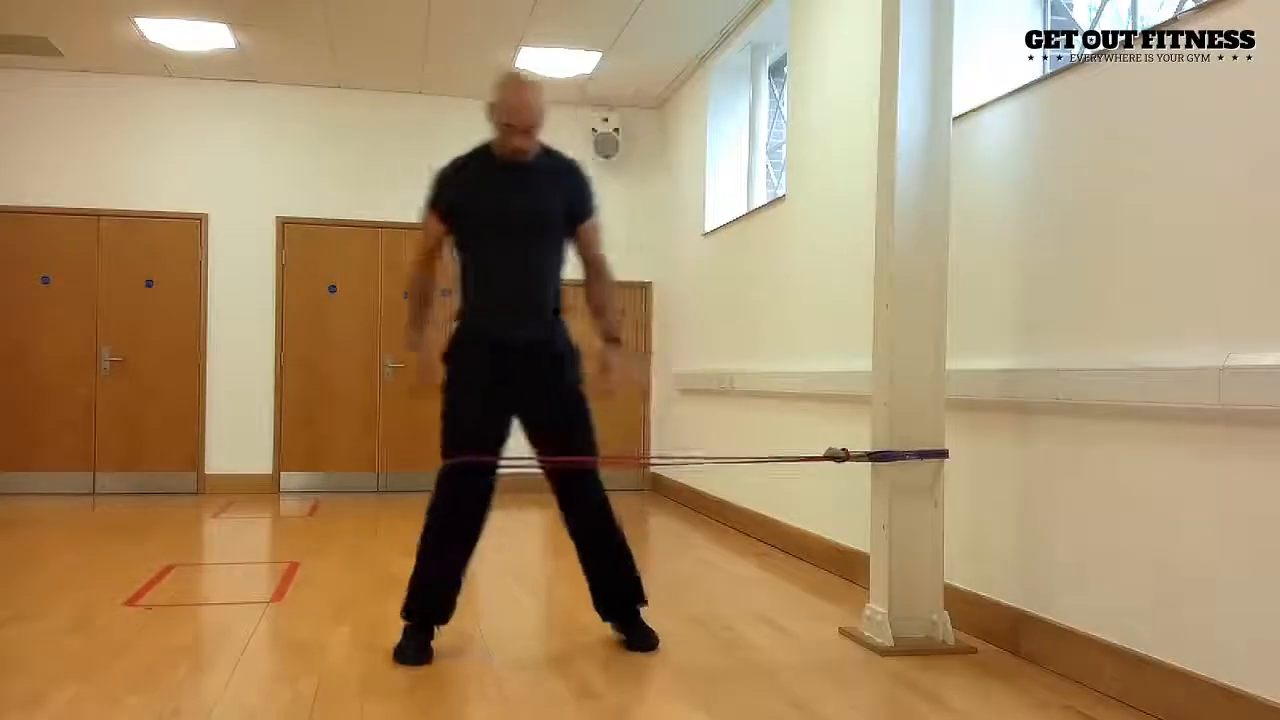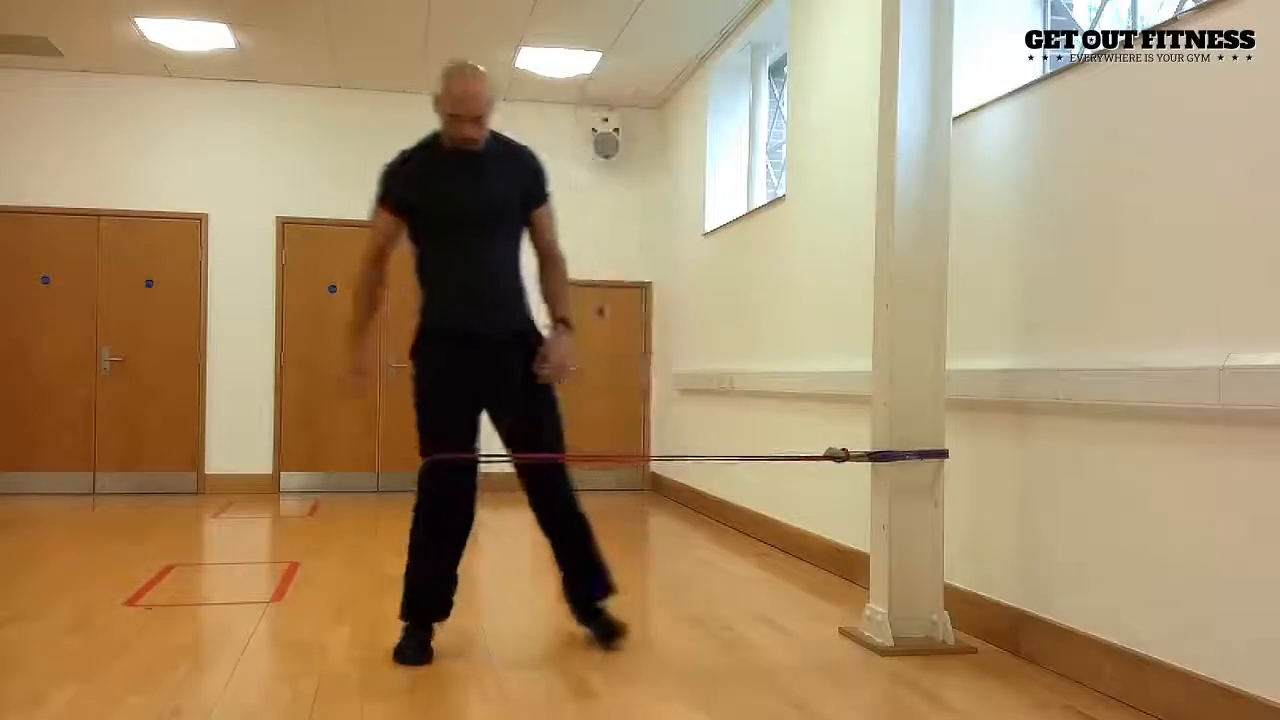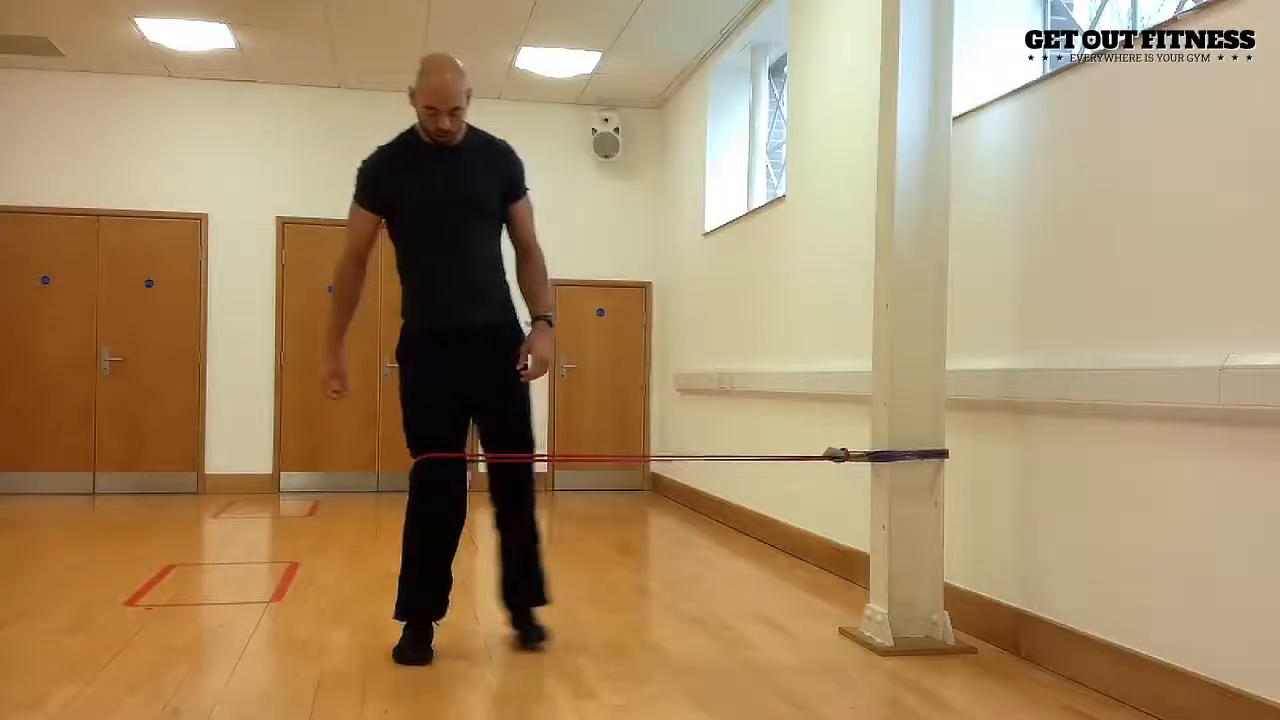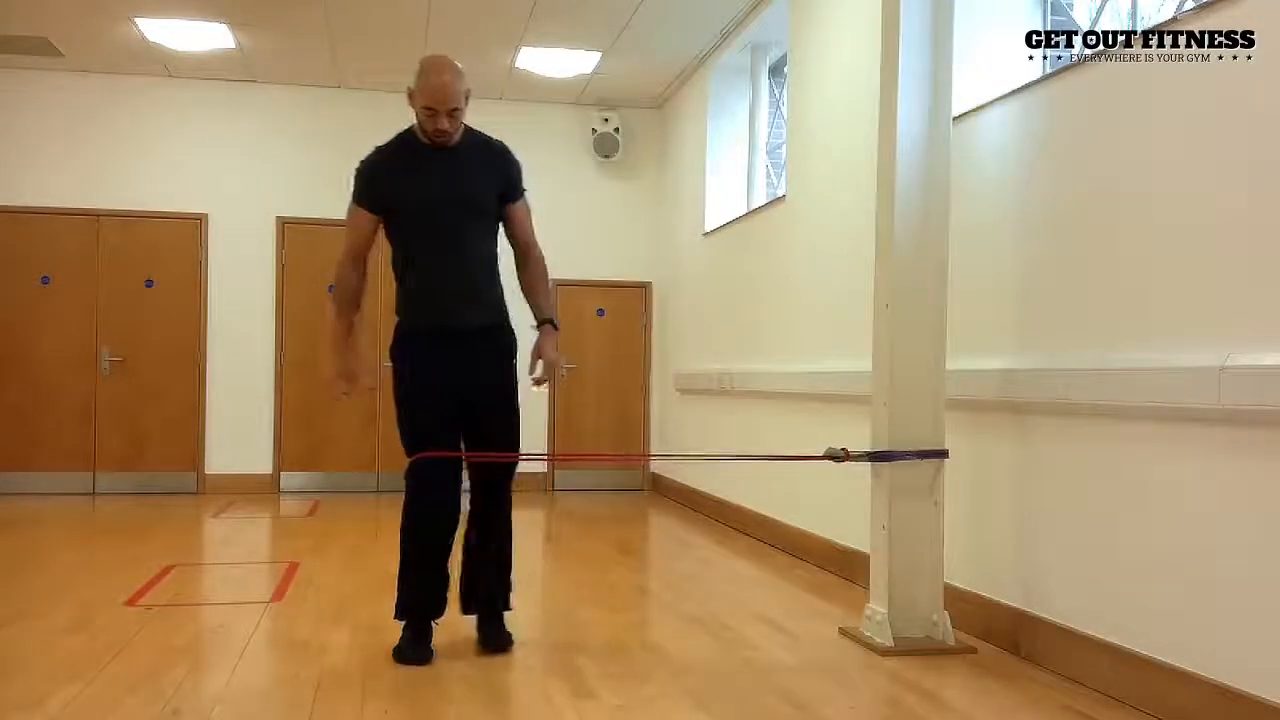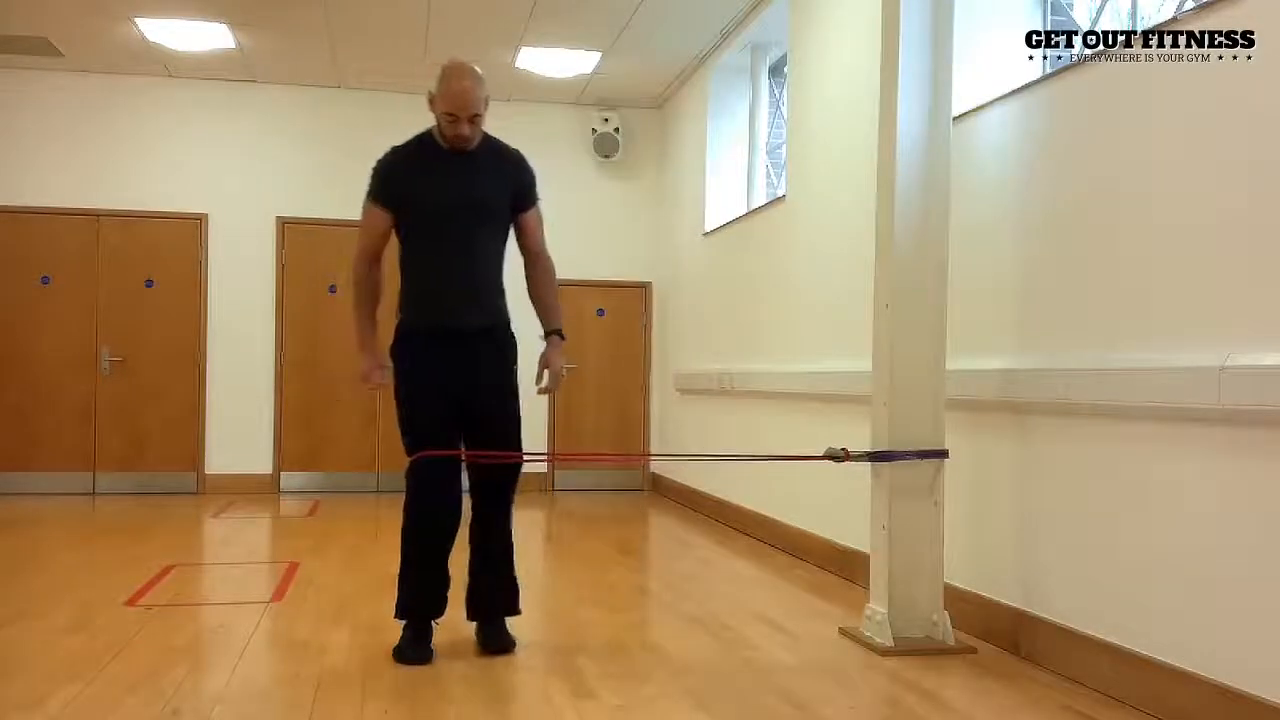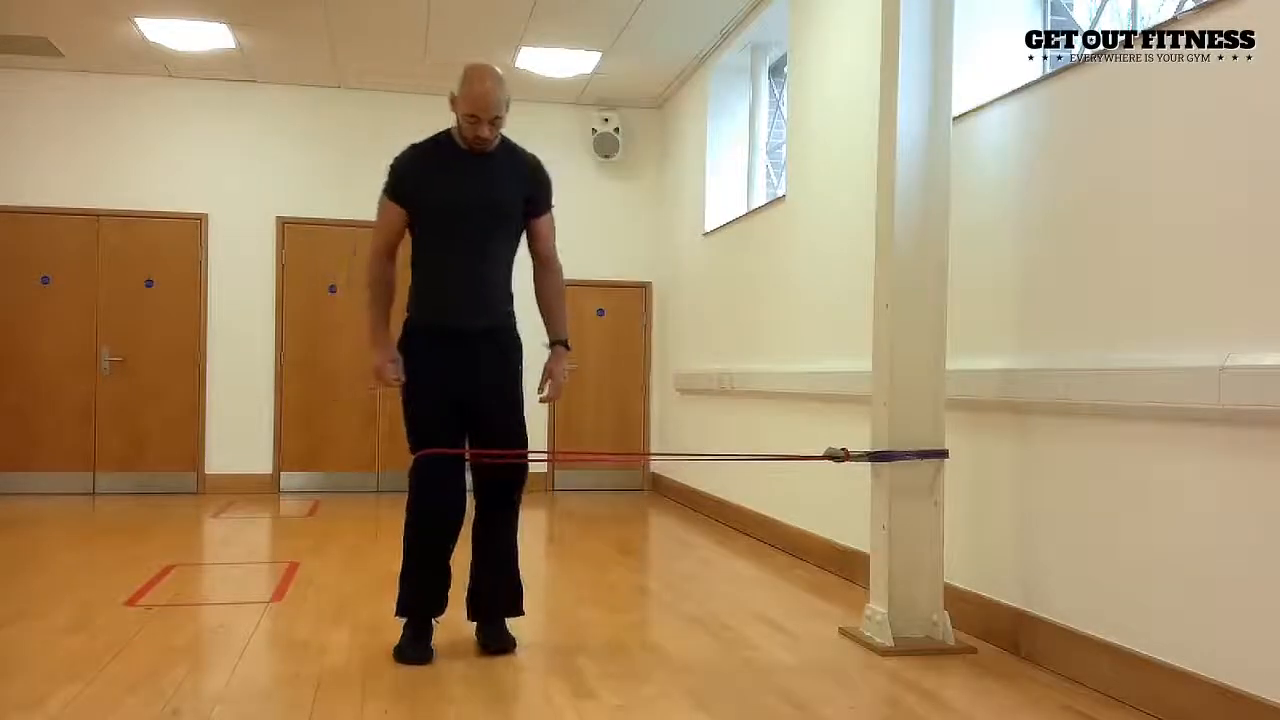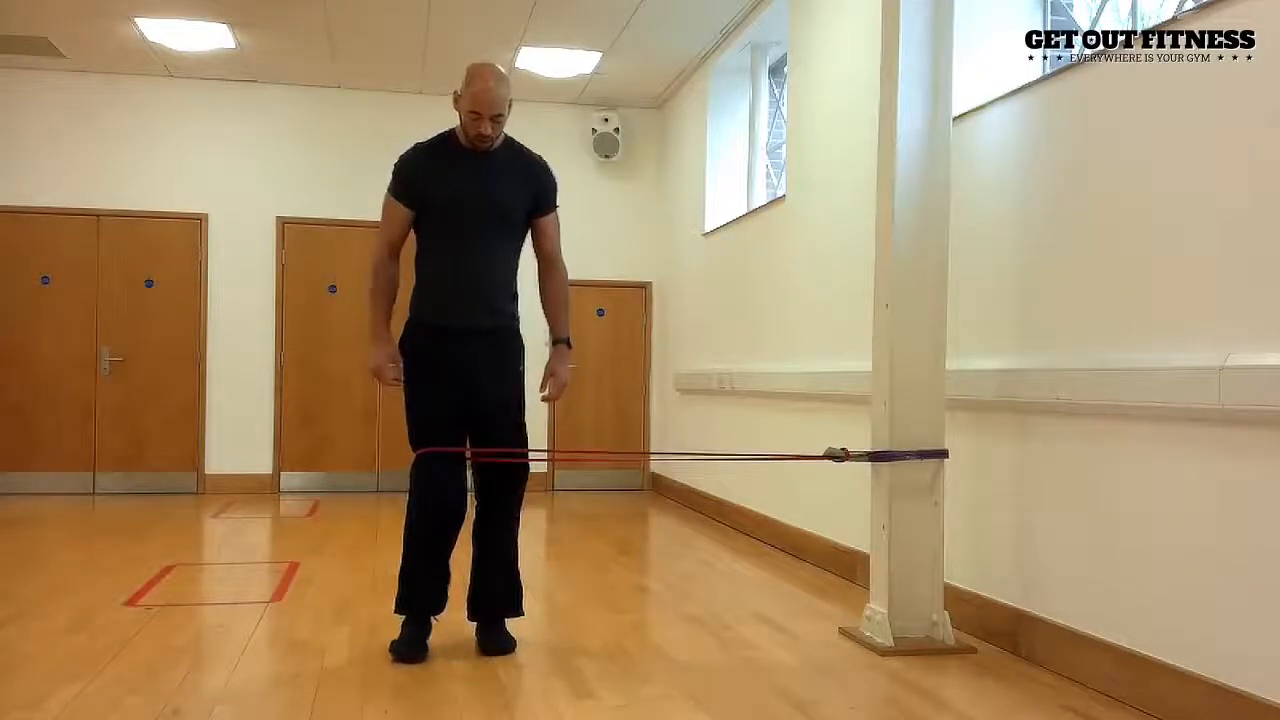
dt=0.2s
person 1, frame 1
left shoulder: (568, 179)
right shoulder: (458, 179)
left elbow: (594, 266)
right elbow: (425, 263)
left wrist: (612, 339)
right wrist: (417, 341)
left hip: (548, 350)
right hip: (477, 353)
left knee: (579, 483)
right knee: (463, 484)
left ankle: (623, 610)
right ankle: (421, 620)
person 1, frame 2
left shoulder: (521, 165)
right shoulder: (408, 172)
left elbow: (549, 253)
right elbow: (376, 259)
left wrist: (562, 329)
right wrist: (360, 340)
left hip: (514, 342)
right hip: (443, 347)
left knee: (546, 474)
right knee: (445, 482)
left ankle: (588, 599)
right ankle: (420, 619)
person 1, frame 3
left shoulder: (500, 159)
right shoulder: (384, 168)
left elbow: (527, 248)
right elbow: (353, 260)
left wrist: (542, 323)
right wrist: (333, 347)
left hip: (497, 338)
right hip: (426, 344)
left knee: (512, 474)
right knee: (435, 482)
left ankle: (523, 602)
right ankle: (419, 618)
person 1, frame 4
left shoulder: (496, 160)
right shoulder: (382, 167)
left elbow: (527, 249)
right elbow: (353, 262)
left wrist: (546, 327)
right wrist: (342, 346)
left hip: (490, 339)
right hip: (420, 345)
left knee: (494, 477)
right knee: (430, 482)
left ankle: (489, 609)
right ankle: (418, 618)
person 1, frame 5
left shoulder: (512, 167)
right shoulder: (398, 167)
left elbow: (536, 257)
right elbow: (368, 260)
left wrist: (554, 335)
right wrist: (368, 344)
left hip: (491, 343)
right hip: (421, 345)
left knee: (497, 477)
right knee: (431, 482)
left ankle: (491, 611)
right ankle: (418, 618)
person 1, frame 6
left shoulder: (528, 173)
right shoulder: (415, 165)
left elbow: (546, 264)
right elbow: (383, 256)
left wrist: (559, 345)
right wrist: (381, 339)
left hip: (496, 344)
right hip: (428, 344)
left knee: (503, 479)
right knee: (435, 481)
left ankle: (492, 612)
right ankle: (419, 617)
person 1, frame 7
left shoulder: (532, 173)
right shoulder: (420, 164)
left elbow: (551, 264)
right elbow: (388, 254)
left wrist: (561, 345)
right wrist: (381, 337)
left hip: (499, 344)
right hip: (430, 342)
left knee: (504, 479)
right knee: (436, 479)
left ankle: (492, 612)
right ankle: (417, 614)
